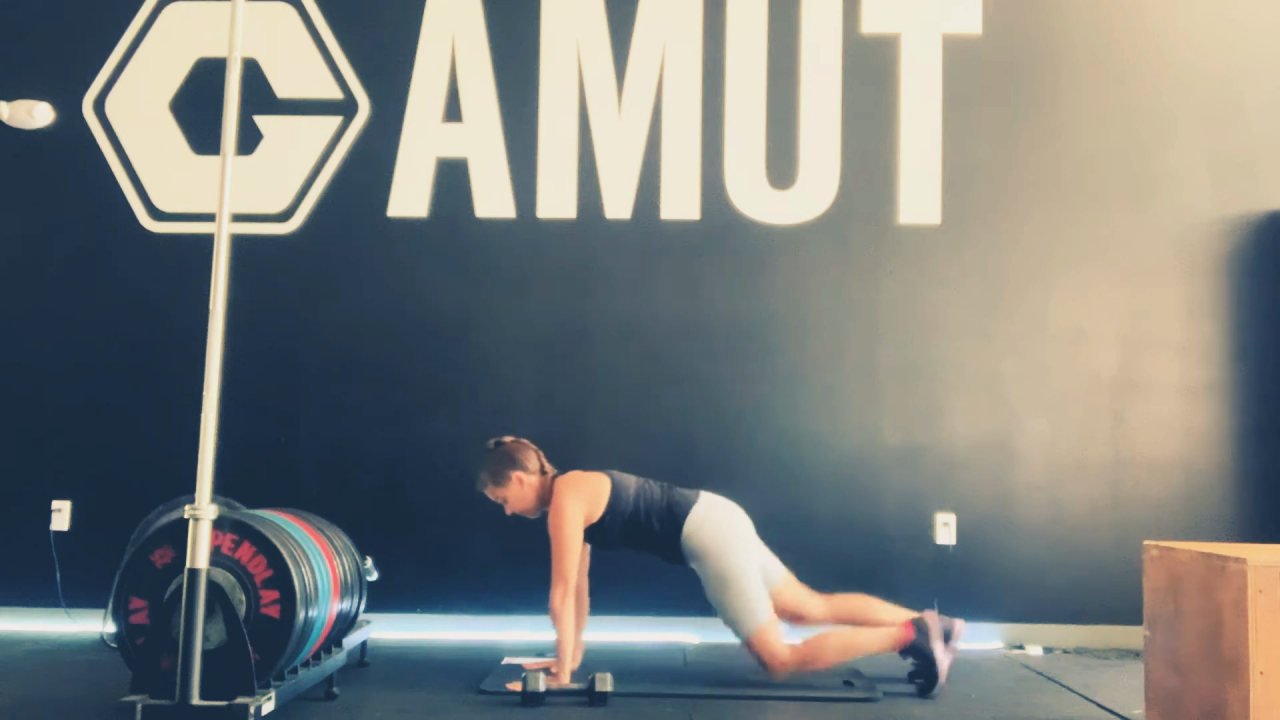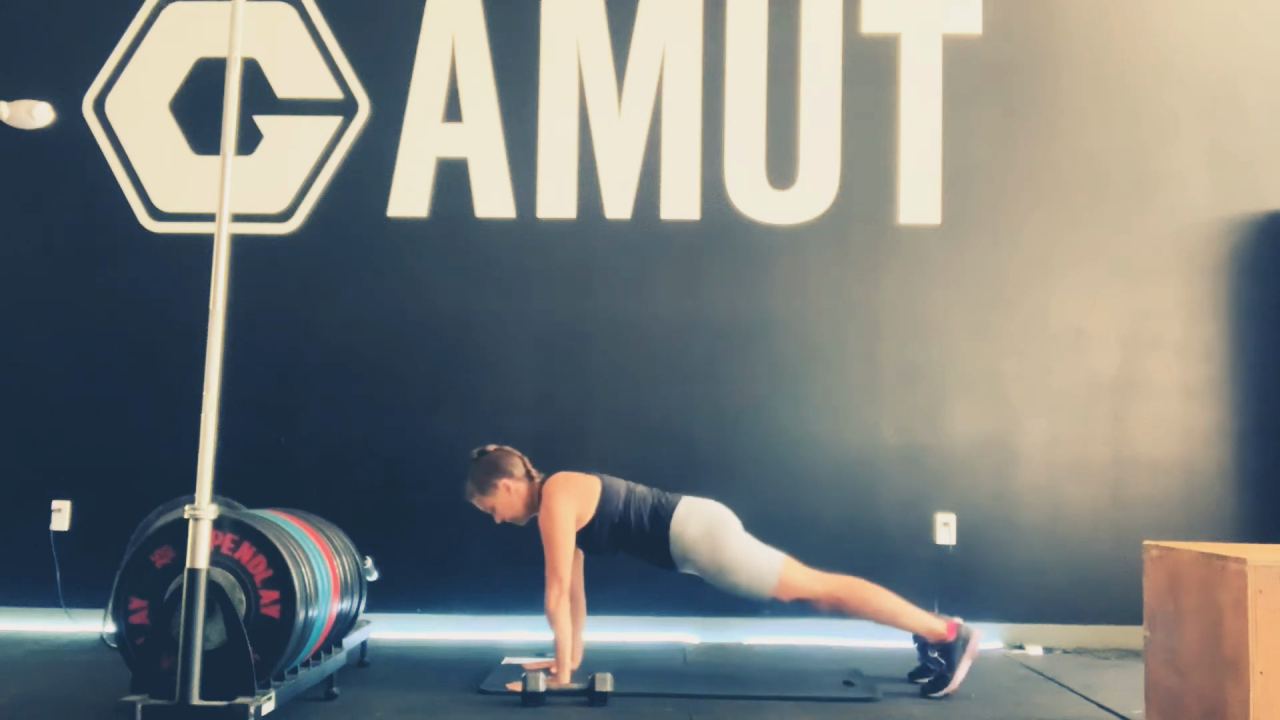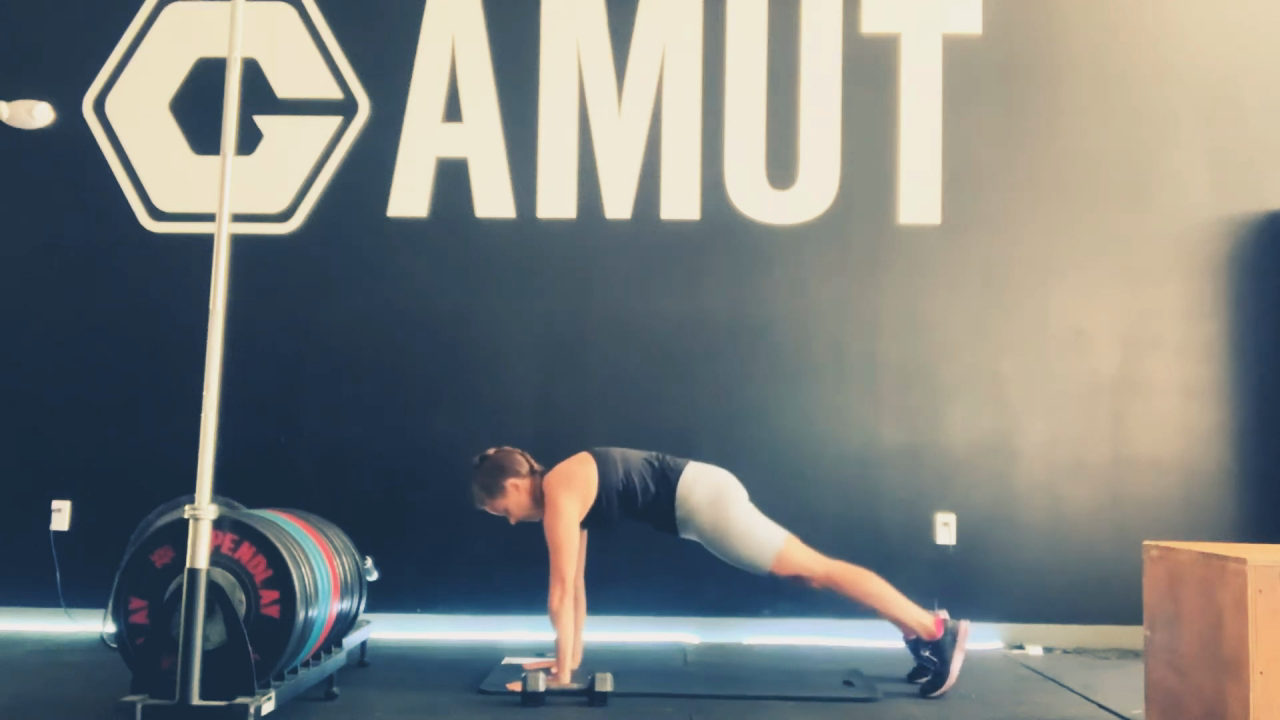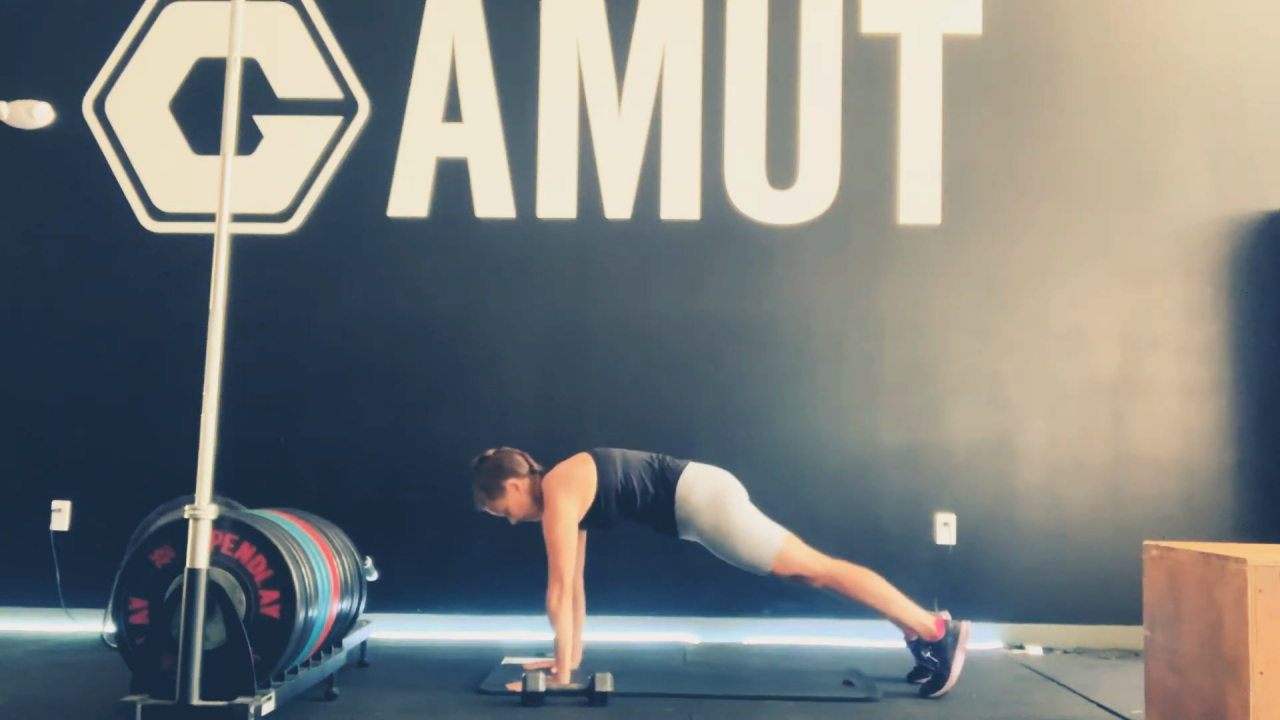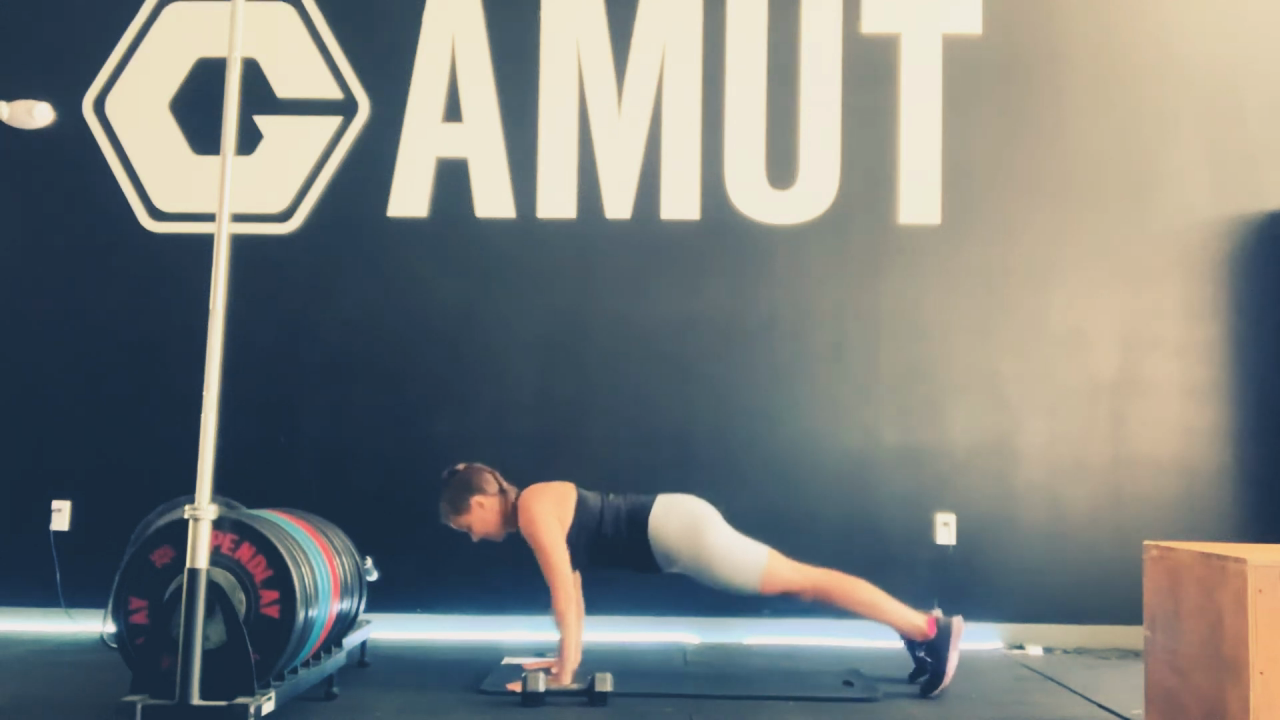
dt=0.7s
person 1, frame 1
left shoulder: (564, 497)
right shoulder: (572, 496)
left elbow: (562, 592)
right elbow: (578, 584)
left wrist: (563, 669)
right wrist: (573, 652)
left hip: (708, 532)
right hip: (710, 525)
left knee: (781, 663)
right knee: (814, 609)
left ankle: (911, 634)
right ankle: (922, 623)
person 1, frame 2
left shoulder: (556, 498)
right shoulder: (562, 498)
left elbow: (557, 592)
right elbow: (573, 588)
left wrist: (562, 671)
right wrist: (573, 654)
left hip: (696, 535)
right hip: (691, 533)
left knee: (818, 588)
right knee: (813, 589)
left ankle: (947, 635)
right ankle: (932, 635)
person 1, frame 3
left shoulder: (559, 492)
right shoulder: (567, 492)
left elbow: (562, 587)
right elbow: (575, 581)
left wrist: (562, 670)
right wrist: (574, 654)
left hip: (701, 499)
right hip: (695, 498)
left knee: (815, 569)
right knee: (807, 573)
left ankle: (936, 631)
right ankle: (920, 633)
person 1, frame 4
left shoulder: (557, 493)
right shoulder: (567, 492)
left elbow: (560, 589)
right elbow: (574, 582)
left wrist: (562, 670)
right wrist: (573, 654)
left hip: (699, 500)
right hip: (695, 498)
left knee: (816, 570)
right knee: (807, 573)
left ankle: (936, 632)
right ankle: (921, 634)
person 1, frame 5
left shoulder: (530, 509)
right shoulder: (536, 507)
left elbow: (564, 591)
right elbow: (571, 579)
left wrist: (566, 666)
right wrist: (569, 653)
left hip: (676, 530)
right hip: (670, 529)
left knee: (803, 582)
right knee: (798, 582)
left ankle: (929, 630)
right ankle: (919, 630)
